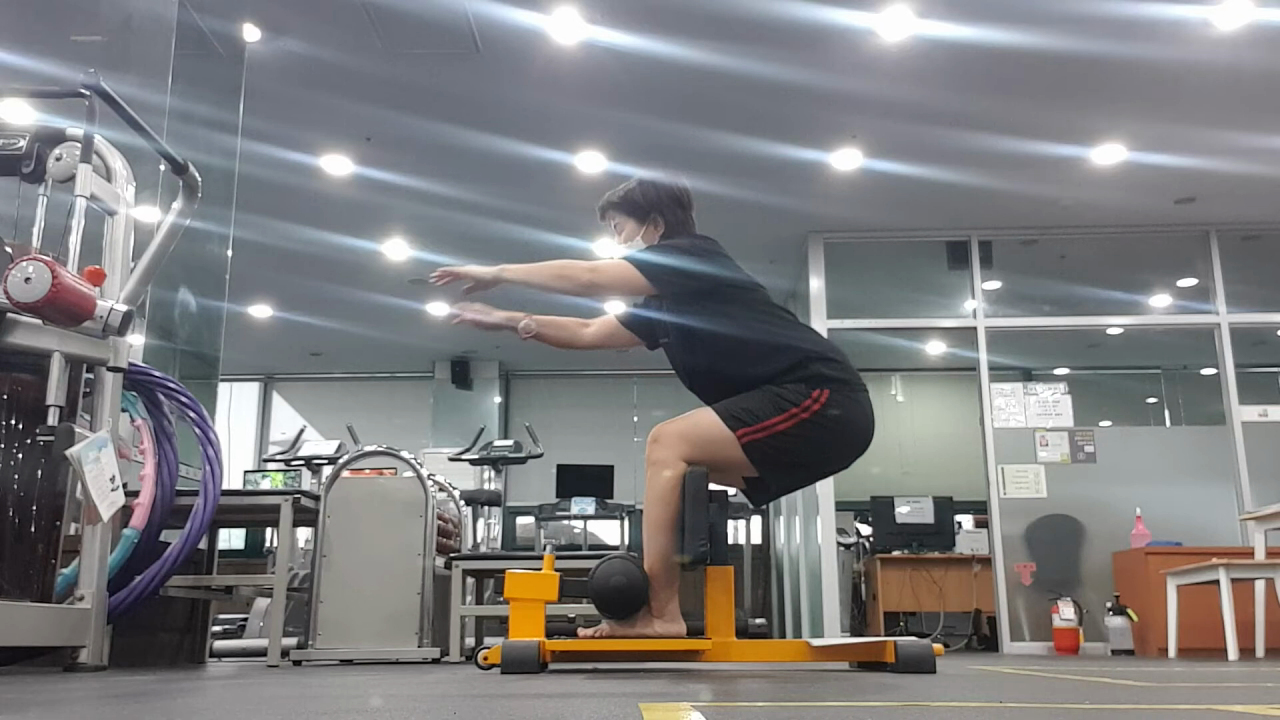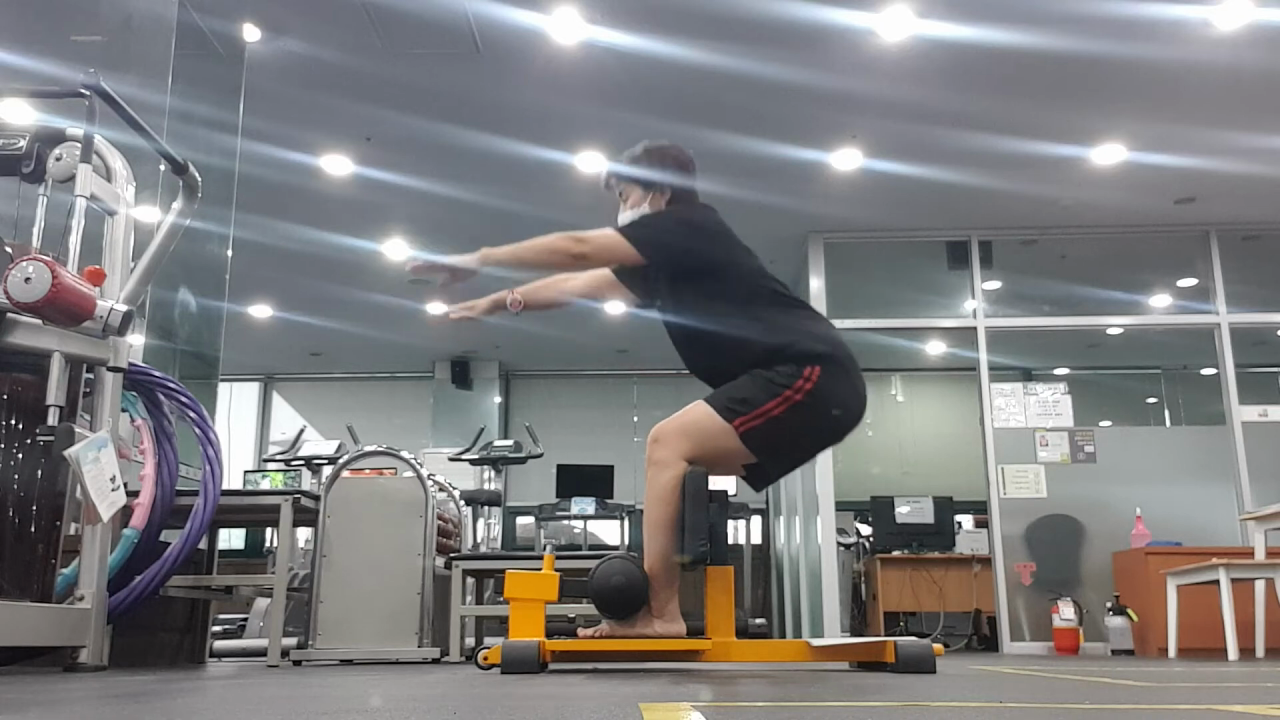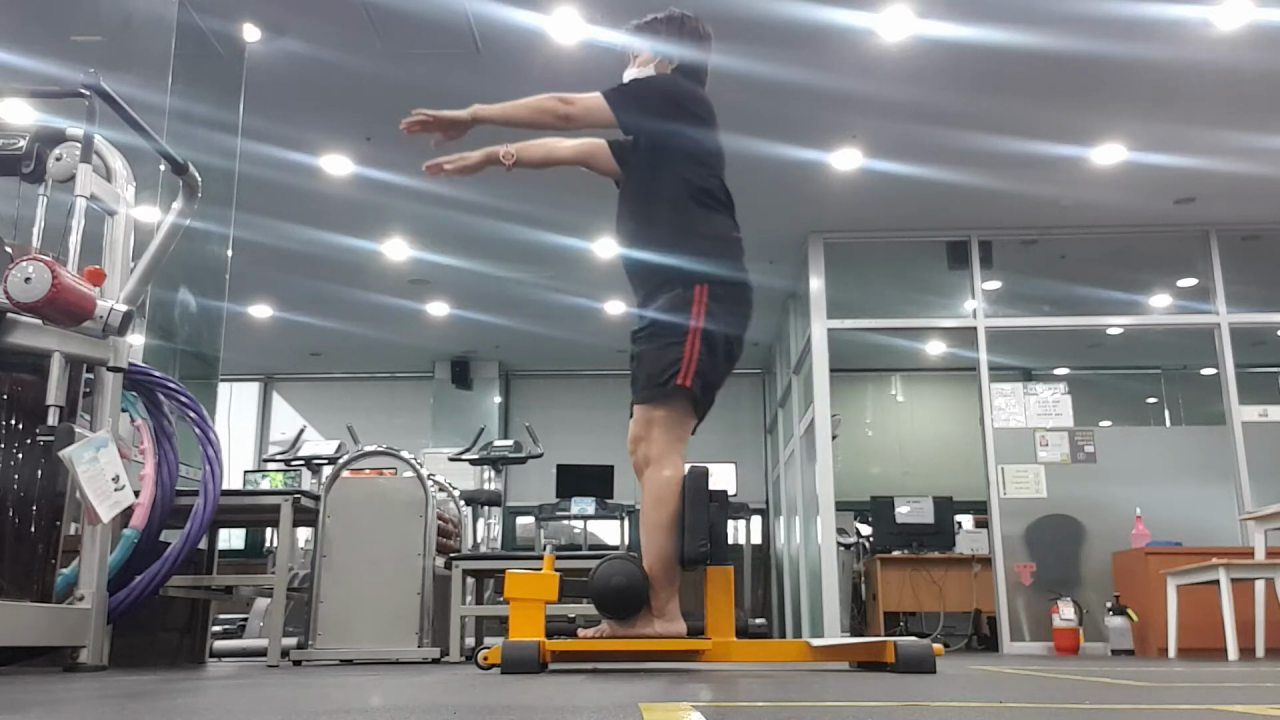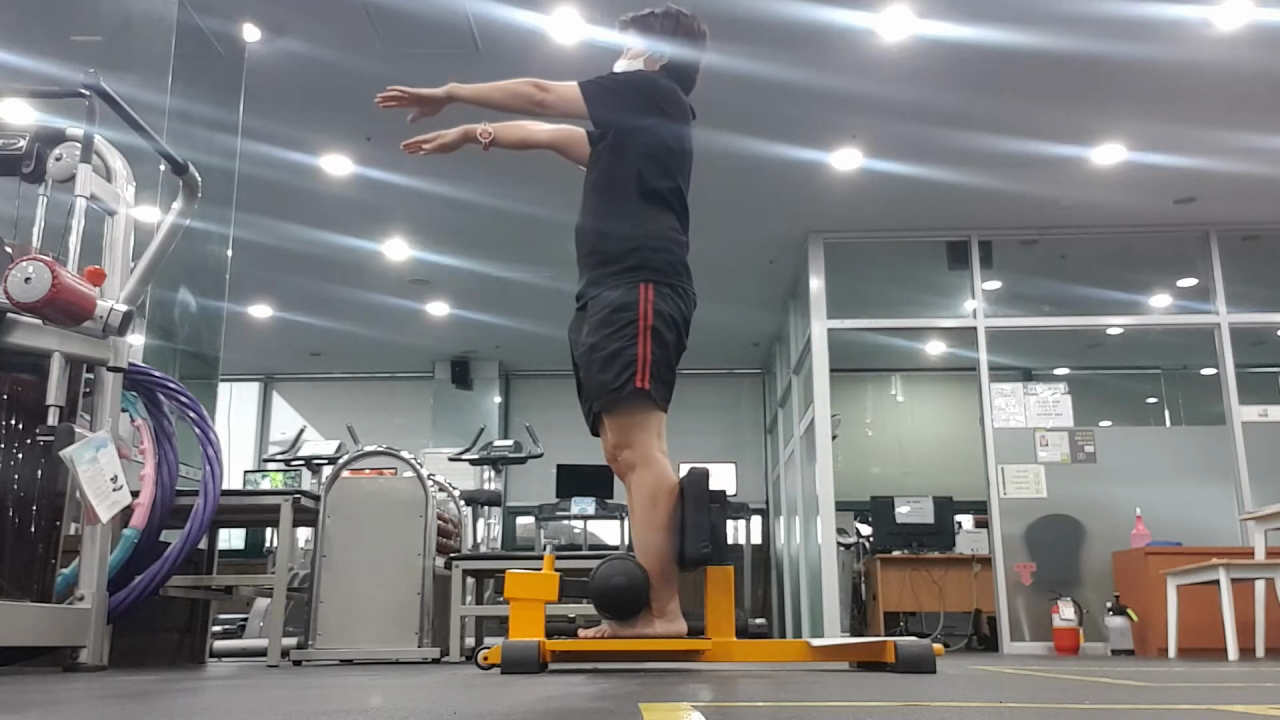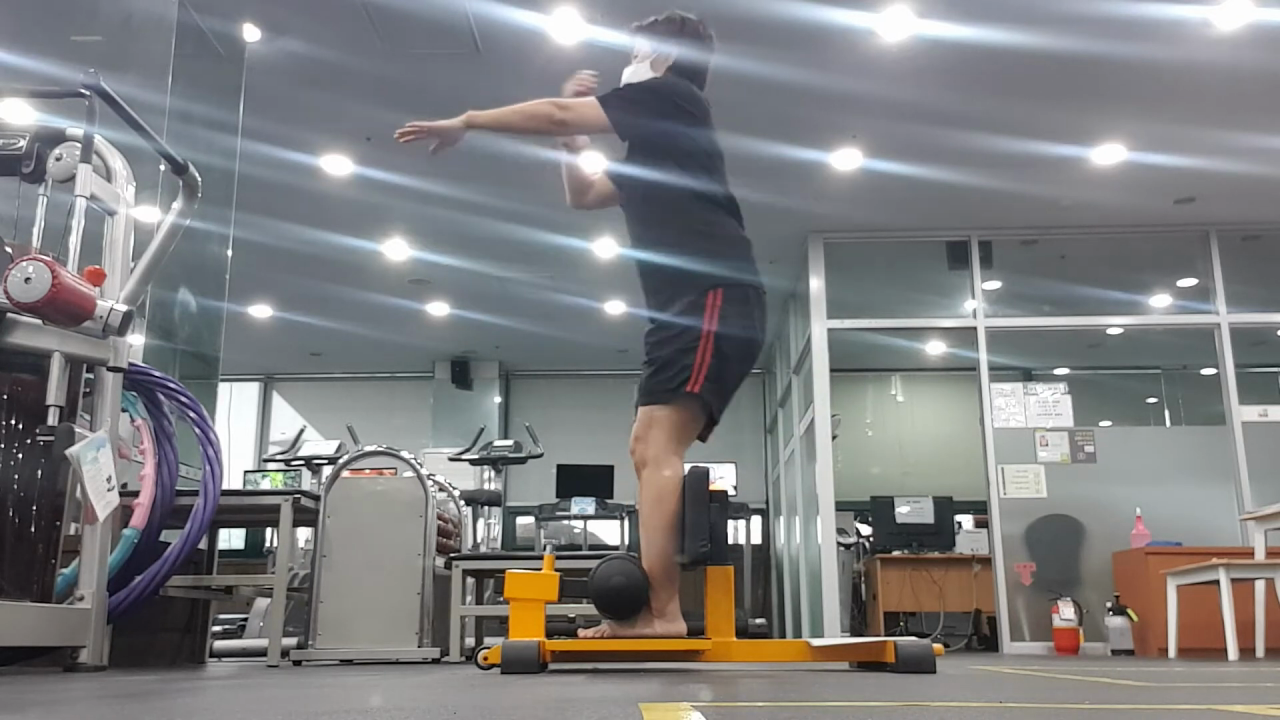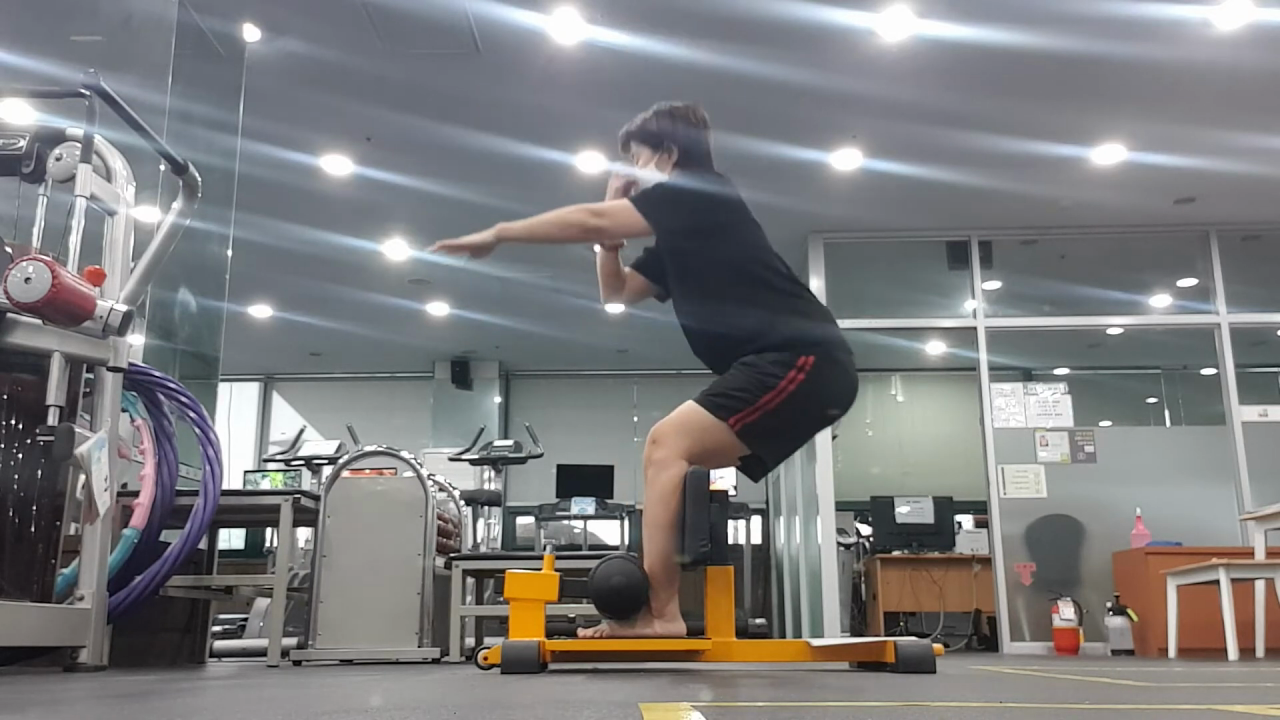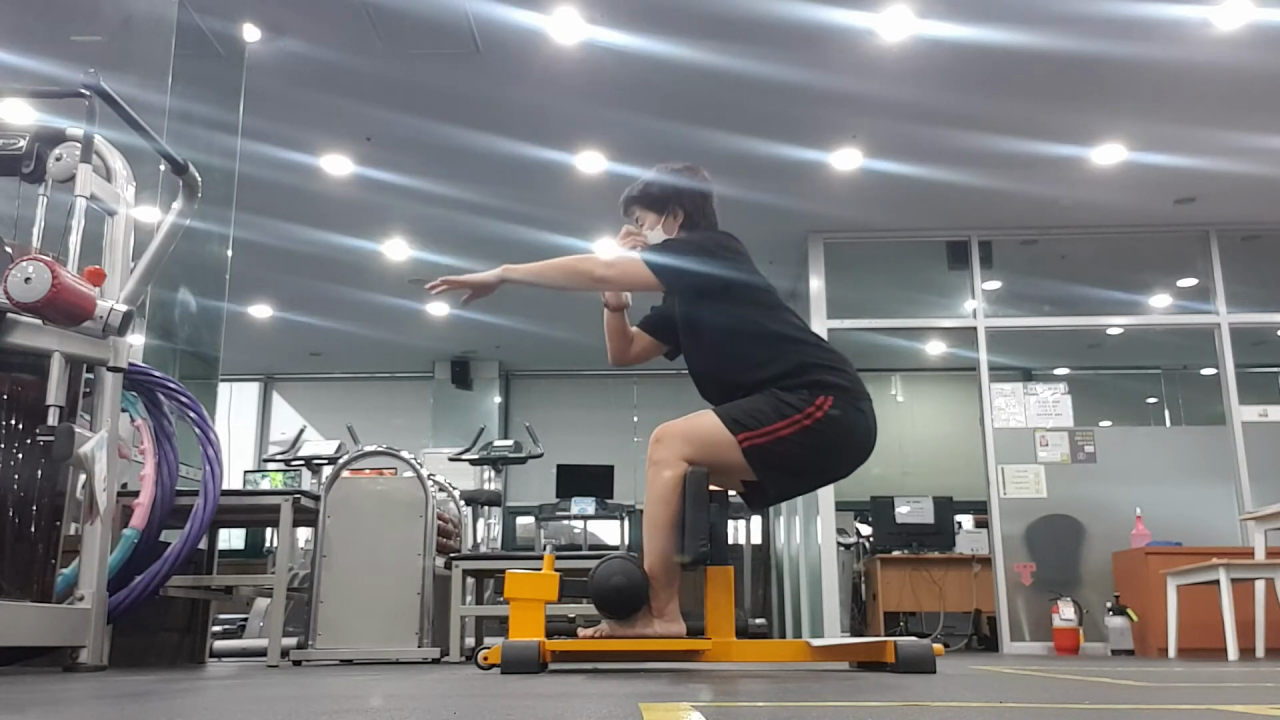
dt=0.7s
person 1, frame 1
left shoulder: (695, 256)
right shoulder: (669, 301)
left elbow: (586, 277)
right elbow: (590, 333)
left wrist: (495, 273)
right wrist: (512, 321)
left hip: (824, 402)
right hip: (825, 414)
left knee: (667, 443)
right knee: (685, 485)
left ankle: (658, 614)
person 1, frame 2
left shoulder: (691, 227)
right shoulder: (663, 269)
left elbow: (578, 250)
right elbow: (578, 285)
left wrist: (477, 260)
right wrist: (496, 302)
left hip: (814, 379)
right hip: (815, 389)
left knee: (668, 444)
right knee: (678, 468)
left ankle: (658, 613)
right ankle: (662, 609)
person 1, frame 3
left shoulder: (676, 97)
right shoulder: (652, 142)
left elbow: (565, 111)
right elbow: (572, 150)
left wrist: (471, 115)
right wrist: (492, 156)
left hip: (696, 292)
right hip: (673, 299)
left knee: (657, 446)
right knee: (648, 447)
left ankle: (660, 612)
right ankle: (658, 609)
person 1, frame 4
left shoulder: (653, 96)
right shoulder: (629, 130)
left elbow: (539, 96)
right elbow: (547, 134)
left wrist: (447, 92)
right wrist: (470, 133)
left hip: (637, 289)
right hip: (610, 297)
left knee: (636, 446)
right knee: (625, 452)
left ankle: (661, 612)
right ankle: (653, 609)
person 1, frame 5
left shoulder: (672, 99)
right shoulder: (650, 149)
left elbow: (557, 114)
right elbow: (582, 197)
left wrist: (464, 121)
right wrist: (574, 135)
left hip: (711, 299)
right hip: (692, 307)
left knee: (655, 446)
right knee: (651, 450)
left ankle: (659, 612)
right ankle: (656, 610)
person 1, frame 6
left shoulder: (703, 194)
right shoulder: (679, 238)
left elbow: (592, 220)
right elbow: (616, 291)
left wrist: (499, 232)
right wrist: (610, 232)
left hip: (803, 361)
right hip: (798, 367)
left knee: (667, 444)
right knee: (672, 455)
left ankle: (660, 614)
right ankle: (661, 608)
person 1, frame 7
left shoulder: (711, 252)
right shoulder: (685, 298)
left elbow: (597, 271)
right elbow: (622, 352)
left wrist: (501, 274)
right wrist: (615, 291)
left hip: (826, 409)
right hip: (830, 422)
left knee: (670, 444)
right knee: (683, 479)
left ankle: (658, 615)
